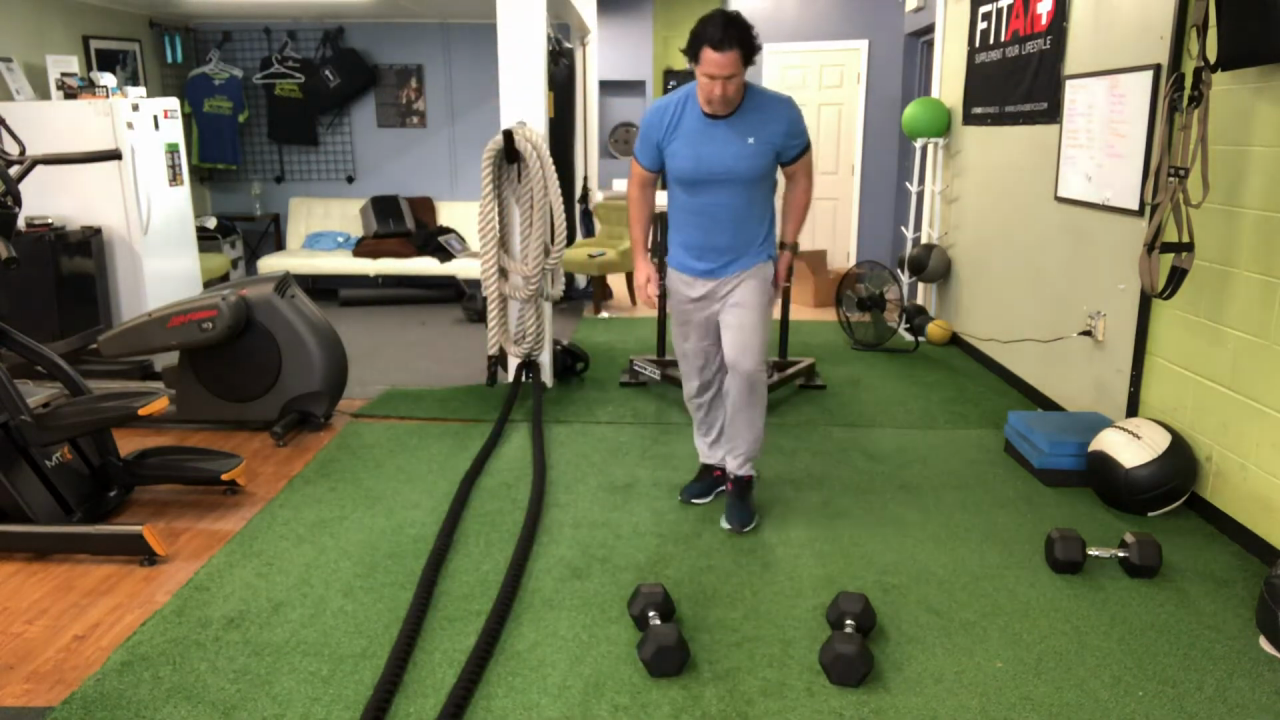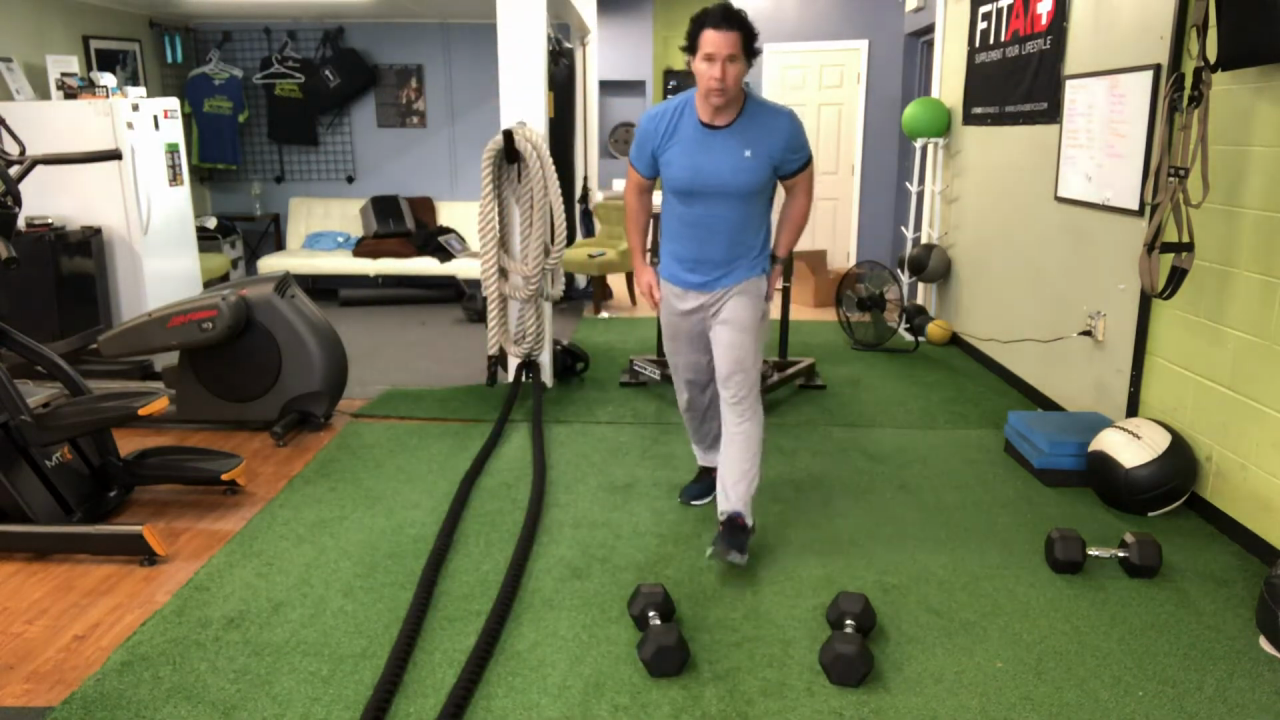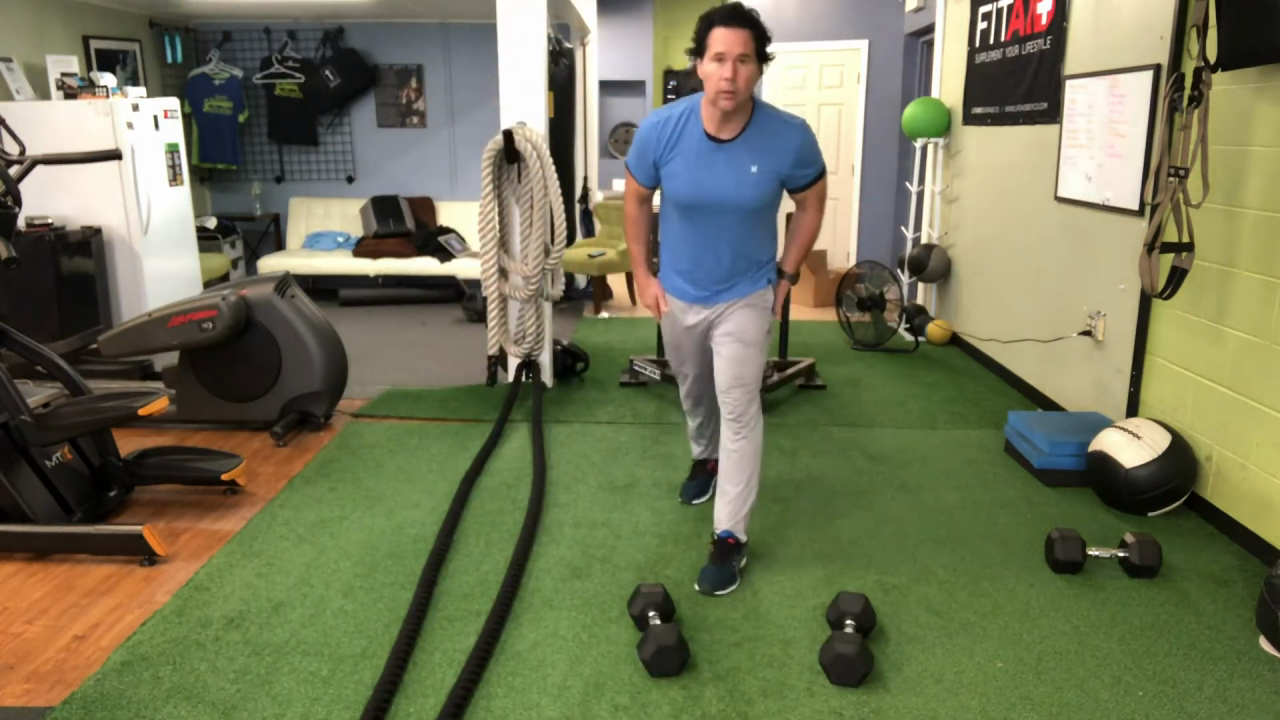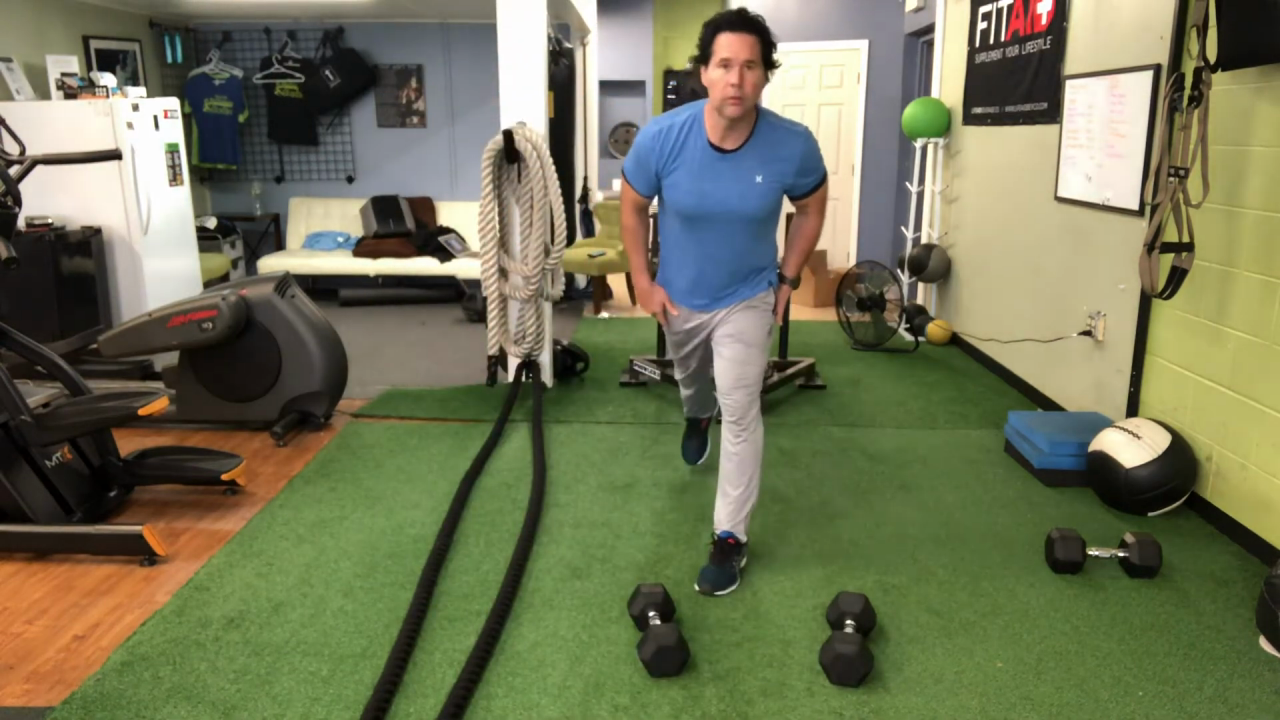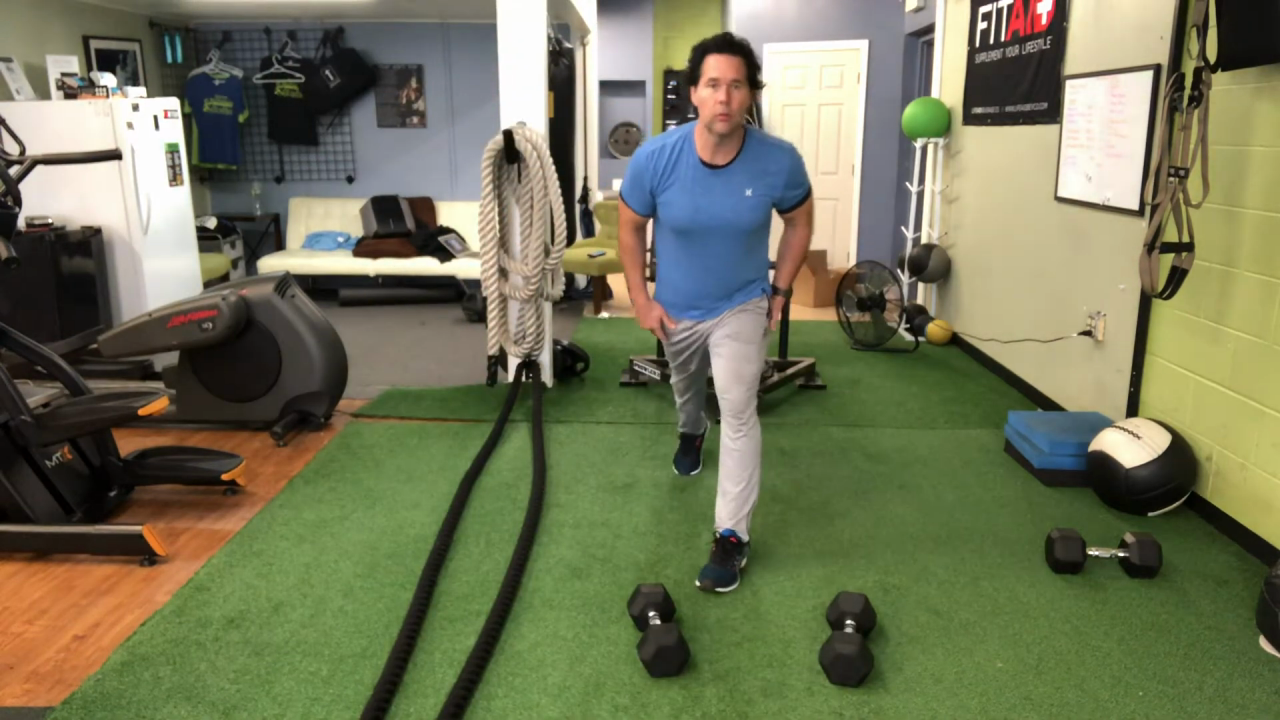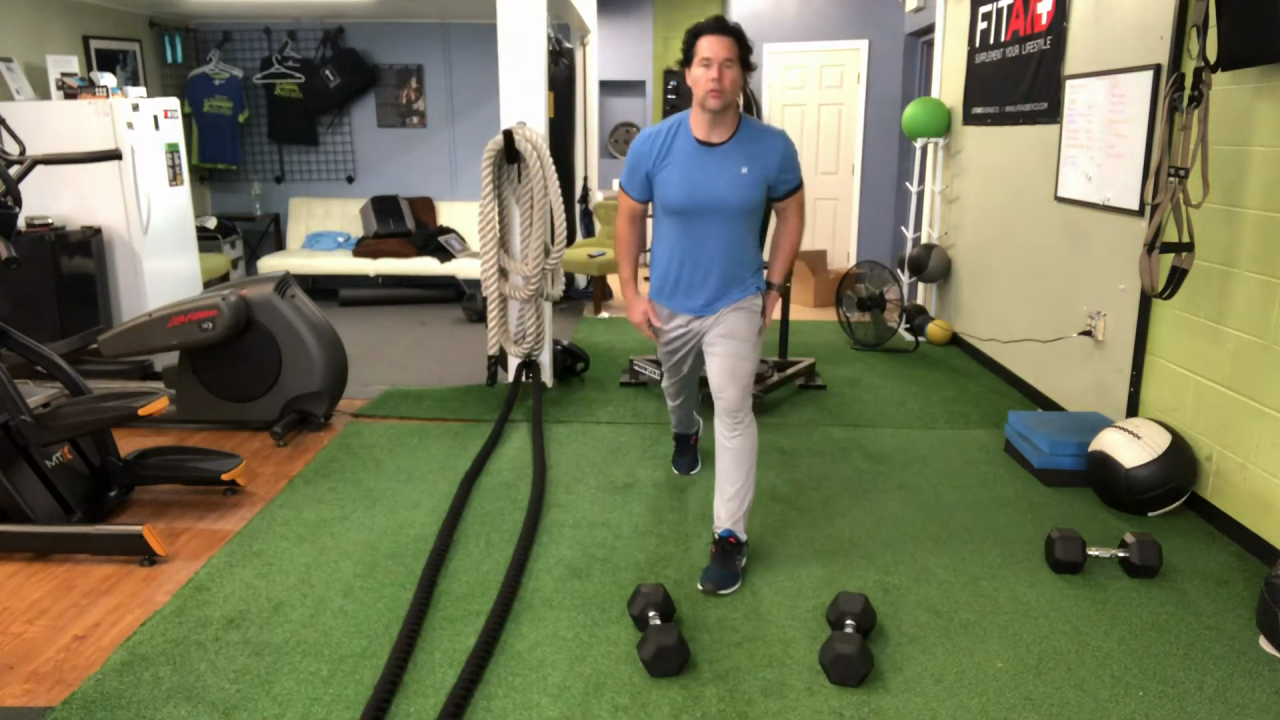
dt=0.3s
person 1, frame 1
left shoulder: (780, 114)
right shoulder: (662, 116)
left elbow: (799, 177)
right elbow: (641, 185)
left wrist: (786, 247)
right wrist: (641, 257)
left hip: (750, 270)
right hip: (686, 273)
left knee: (745, 369)
right knee: (699, 377)
left ankle: (741, 474)
right ankle: (713, 461)
person 1, frame 2
left shoulder: (780, 126)
right shoulder: (658, 123)
left elbow: (799, 191)
right elbow: (638, 191)
left wrist: (778, 259)
right wrist: (640, 262)
left hip: (744, 284)
right hip: (677, 284)
left knee: (738, 392)
right knee: (691, 387)
left ankle: (735, 519)
right ankle: (709, 464)
person 1, frame 3
left shoulder: (790, 138)
right shoulder: (659, 129)
left elbow: (811, 204)
right elbow: (636, 199)
left wrist: (785, 275)
right wrist: (642, 273)
left hip: (746, 296)
right hip: (678, 293)
left knee: (738, 409)
right knee: (693, 390)
left ankle: (730, 536)
right ankle: (704, 456)
person 1, frame 4
left shoulder: (793, 146)
right shoulder: (660, 138)
left elbow: (811, 210)
right elbow: (632, 209)
left wrist: (787, 279)
right wrist: (643, 281)
left hip: (748, 298)
right hip: (679, 297)
left knee: (739, 411)
right knee: (690, 379)
left ankle: (730, 537)
right ankle: (698, 415)
person 1, frame 5
left shoulder: (779, 161)
right shoulder: (654, 158)
left elbow: (798, 224)
right elbow: (631, 228)
left wrist: (780, 291)
right wrist: (641, 298)
left hip: (742, 306)
right hip: (676, 308)
left knee: (738, 409)
right knee: (686, 386)
left ankle: (731, 537)
right ankle: (691, 433)
person 1, frame 6
left shoulder: (773, 147)
right shoulder: (651, 145)
left elbow: (790, 216)
right elbow: (629, 218)
left wrist: (773, 288)
right wrist: (630, 292)
left hip: (737, 303)
right hip: (670, 303)
left knee: (733, 409)
right knee: (677, 388)
left ankle: (730, 537)
right ankle: (686, 434)
